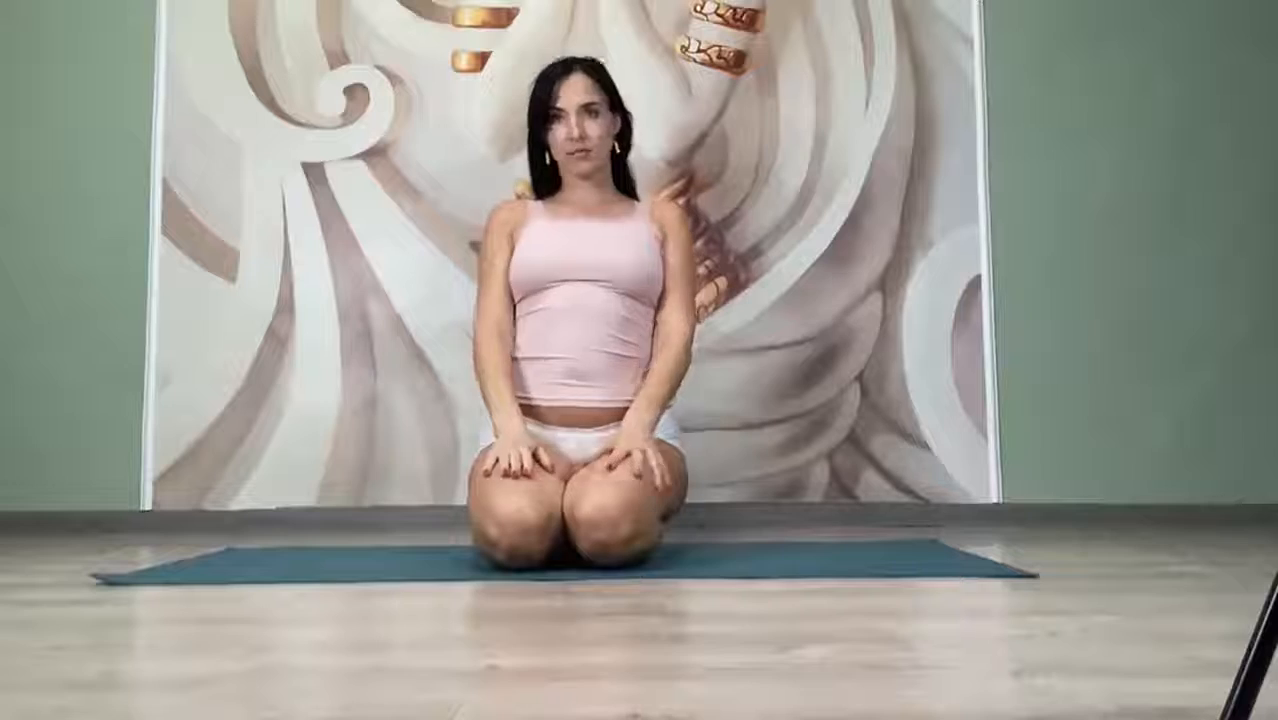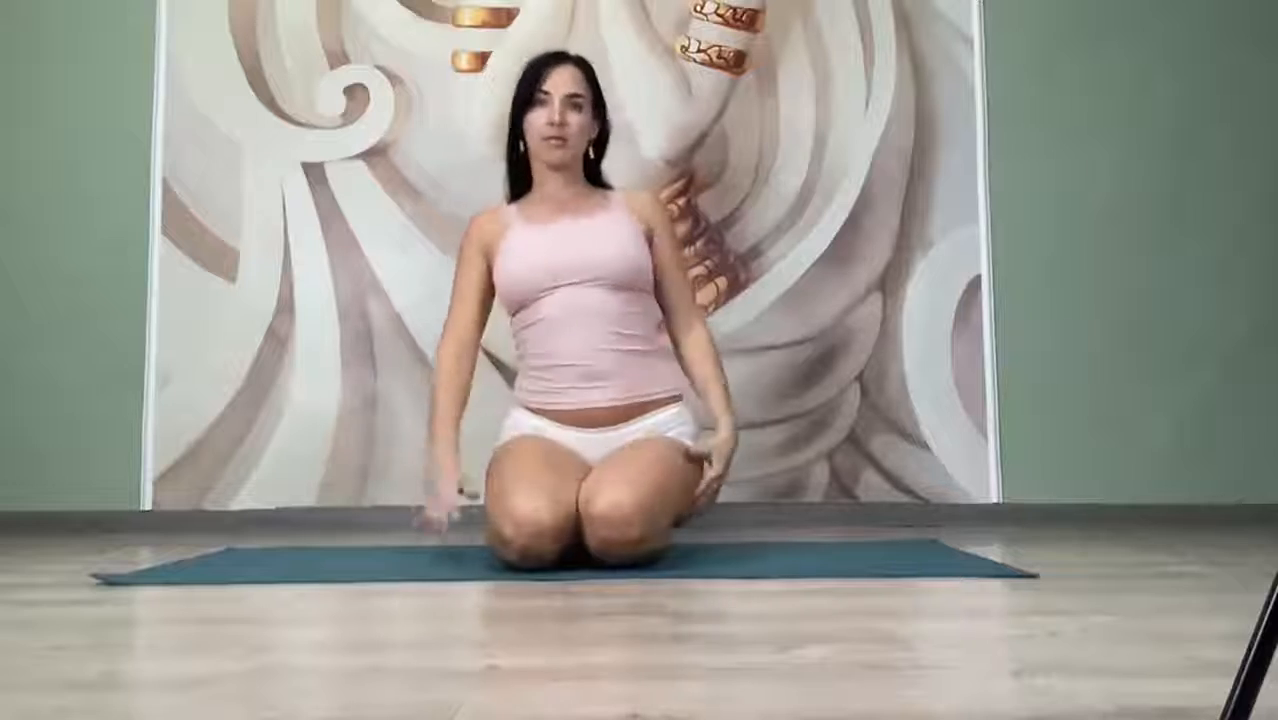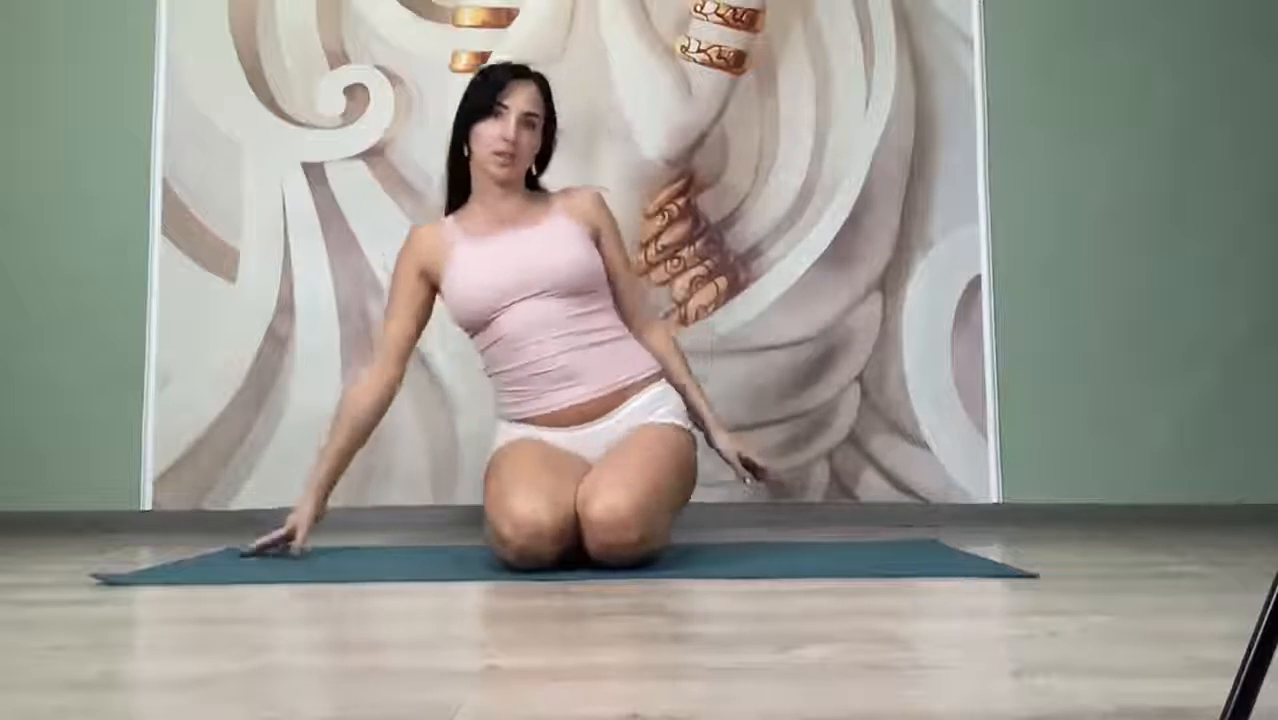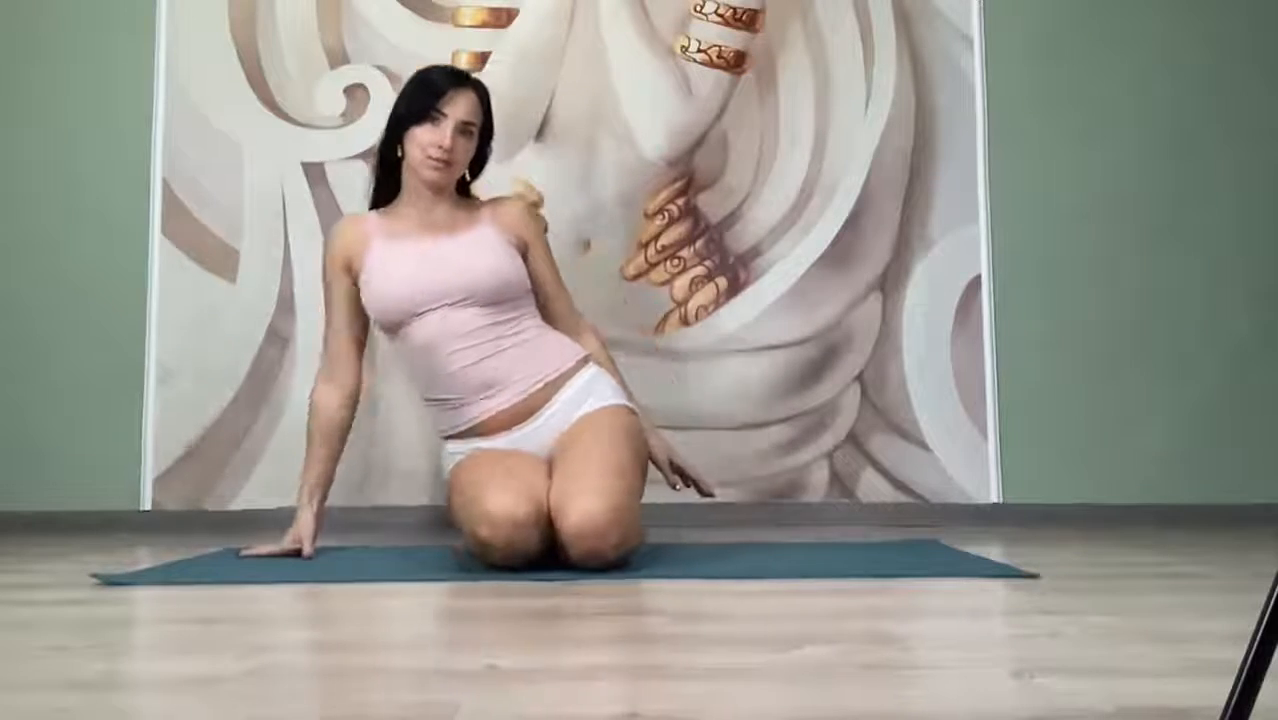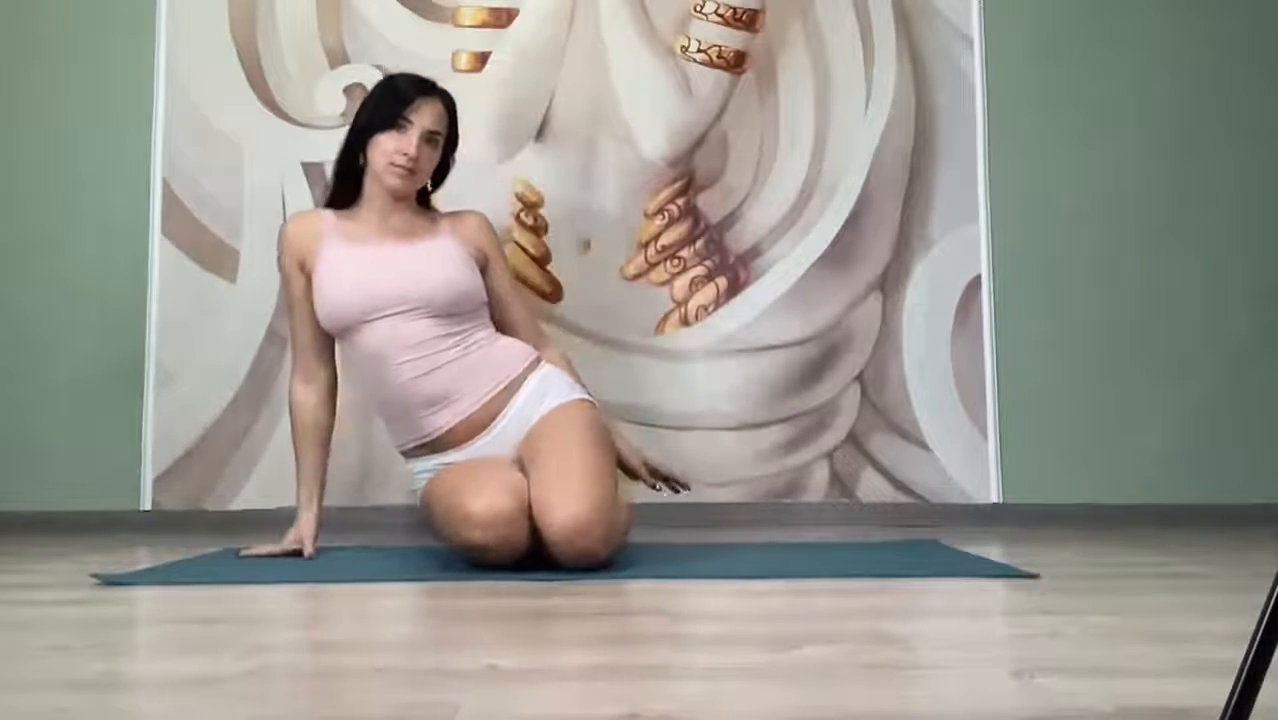
dt=0.5s
person 1, frame 1
left shoulder: (662, 218)
right shoulder: (512, 219)
left elbow: (676, 330)
right elbow: (492, 332)
left wrist: (639, 425)
right wrist: (509, 428)
left hip: (629, 430)
right hip: (530, 429)
left knee: (604, 525)
right knee: (512, 530)
left ankle: (641, 502)
right ankle: (564, 509)
person 1, frame 2
left shoulder: (640, 210)
right shoulder: (491, 228)
left elbow: (688, 326)
right elbow: (458, 345)
left wrist: (724, 424)
right wrist: (443, 456)
left hip: (649, 425)
right hip: (543, 429)
left knee: (616, 526)
right knee: (528, 533)
left ankle: (662, 496)
right ankle: (577, 508)
person 1, frame 3
left shoulder: (582, 208)
right shoulder: (429, 246)
left elbow: (646, 325)
right elbow: (381, 373)
left wrist: (713, 426)
right wrist: (314, 496)
left hip: (641, 413)
right hip: (534, 435)
left knee: (617, 529)
right knee: (528, 535)
left ankle: (635, 500)
right ankle: (580, 507)
person 1, frame 4
left shoulder: (511, 217)
right shoulder: (354, 240)
left elbow: (575, 328)
right elbow: (338, 378)
left wrist: (647, 431)
right wrist: (308, 508)
left hip: (577, 403)
right hip: (479, 446)
left knee: (593, 536)
right knee: (505, 532)
left ankle: (610, 500)
right ankle: (548, 505)
person 1, frame 5
left shoulder: (468, 231)
right shoulder: (306, 237)
right elbow: (312, 379)
left wrist: (613, 439)
right wrist: (308, 510)
left hip: (537, 404)
right hip: (446, 459)
left knee: (580, 537)
right knee: (492, 528)
left ankle: (607, 504)
right ankle: (533, 508)
